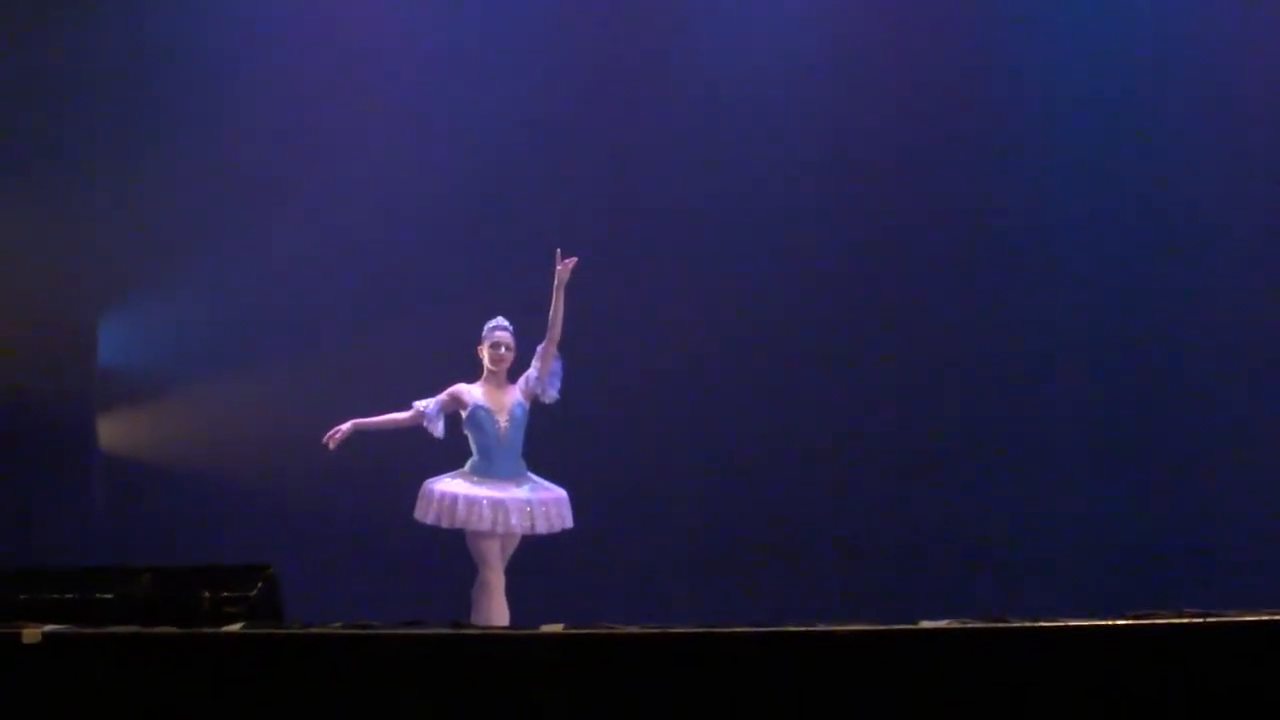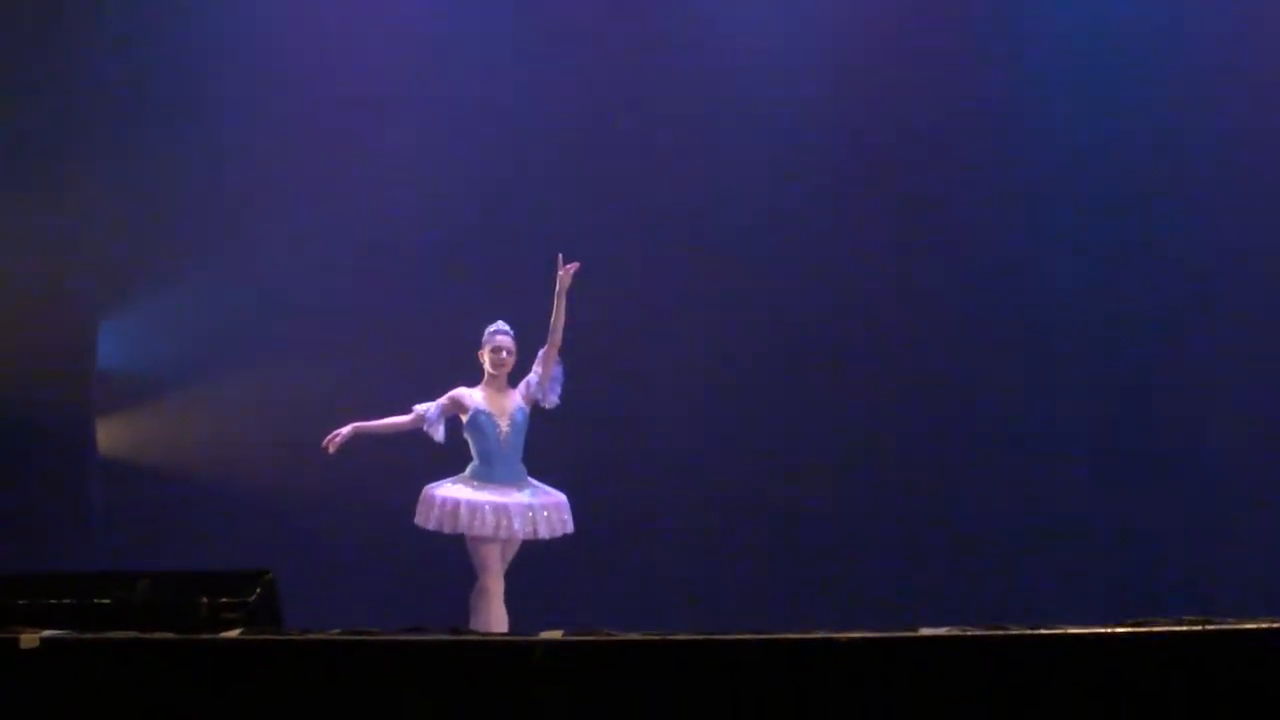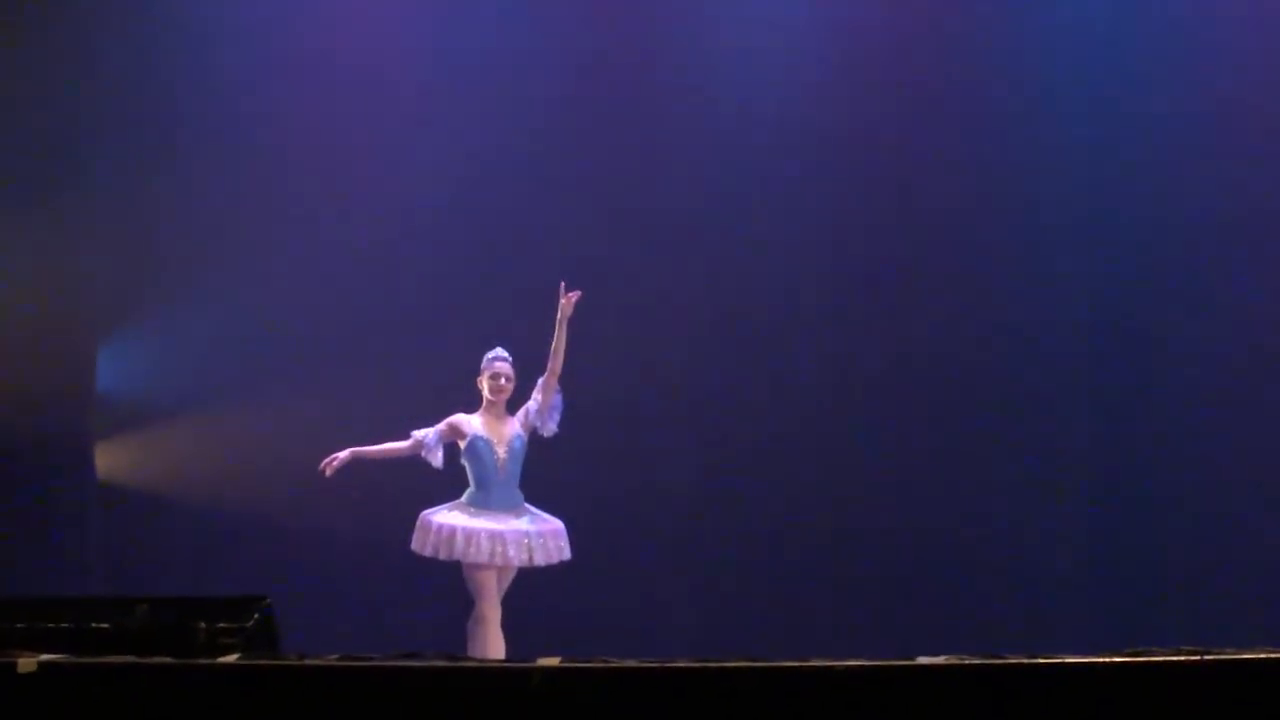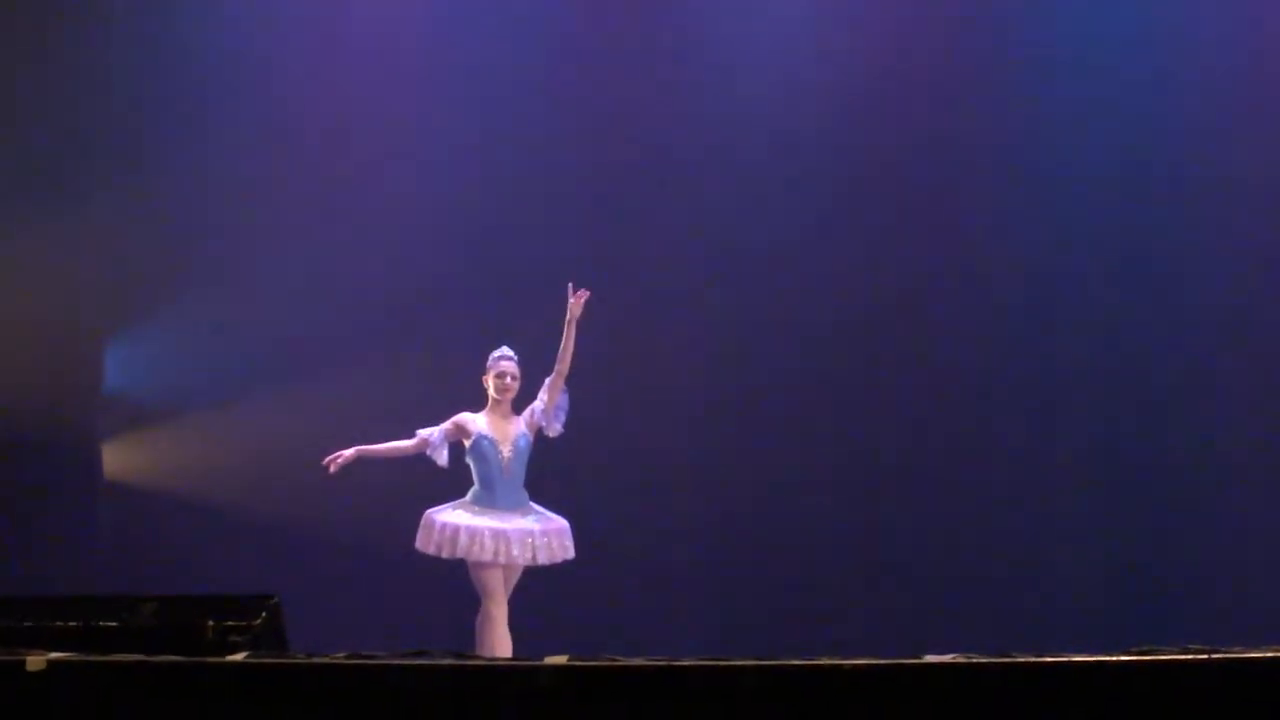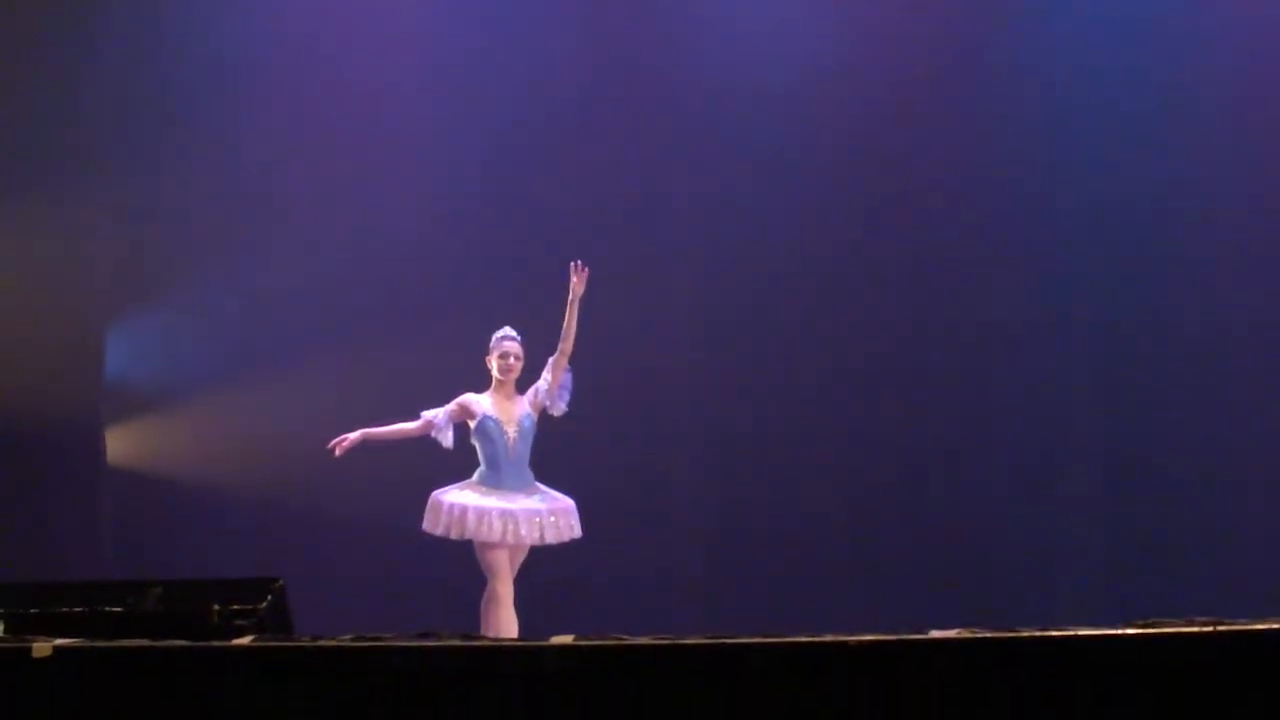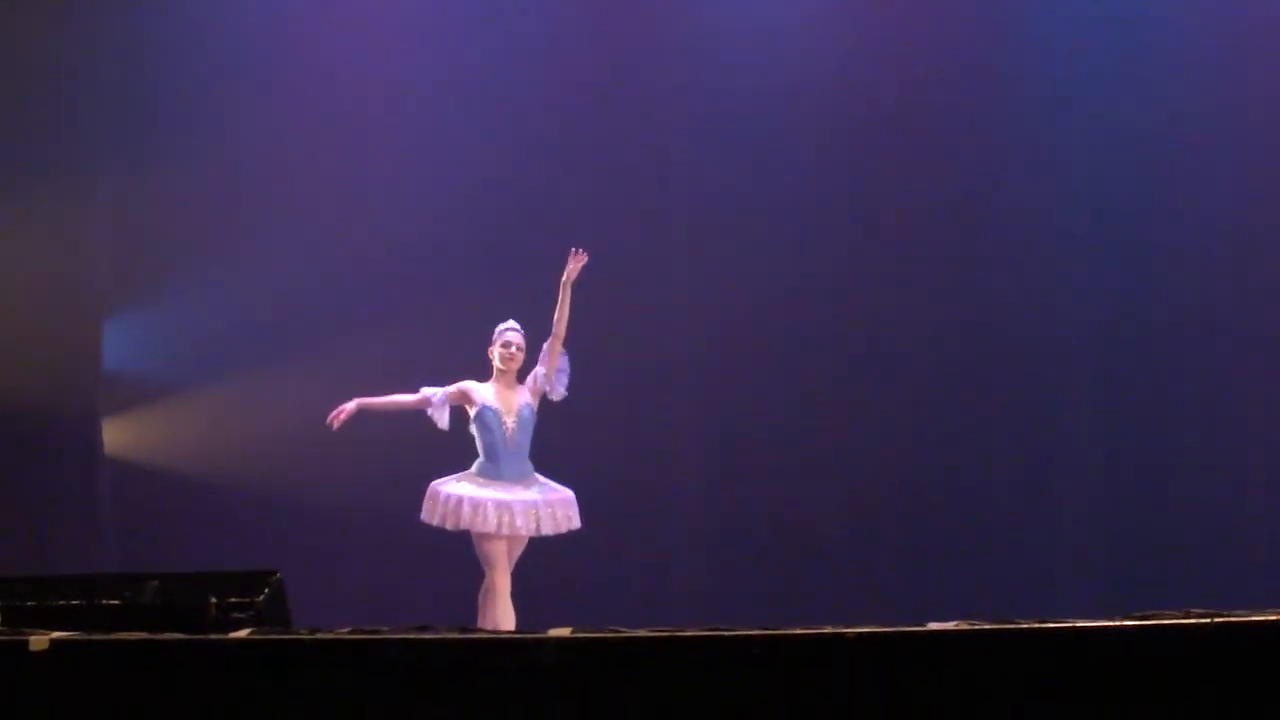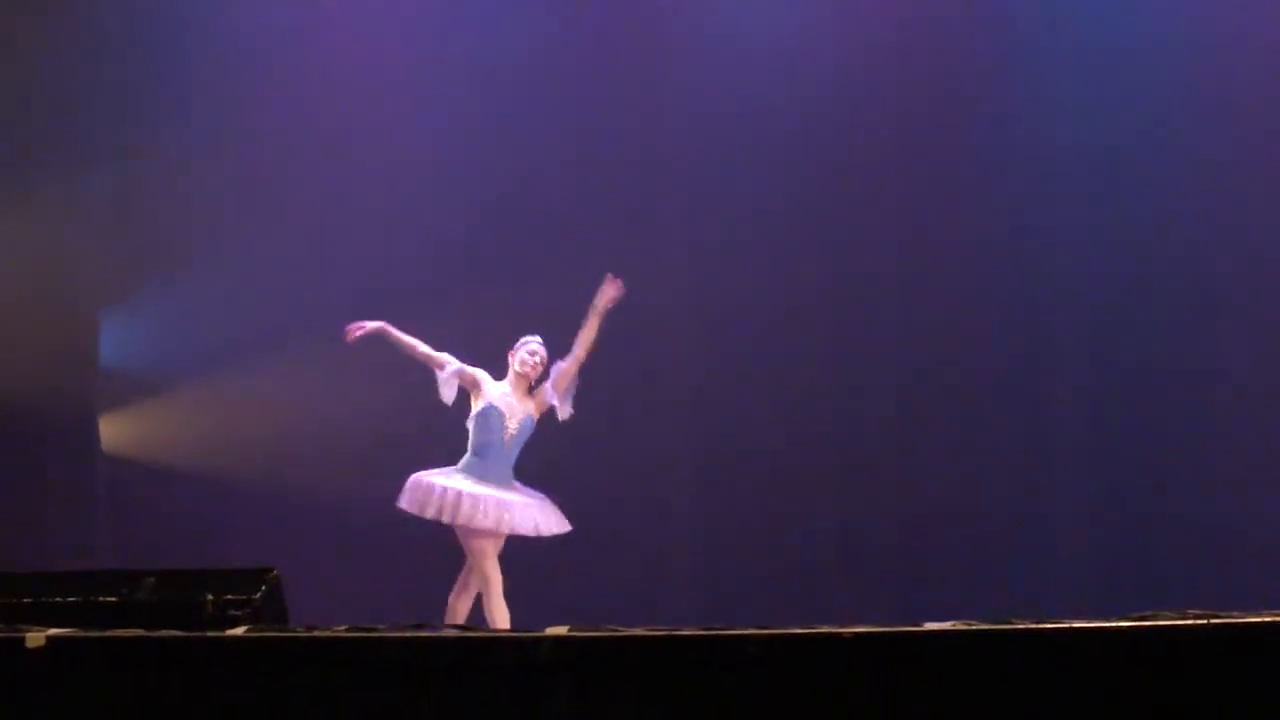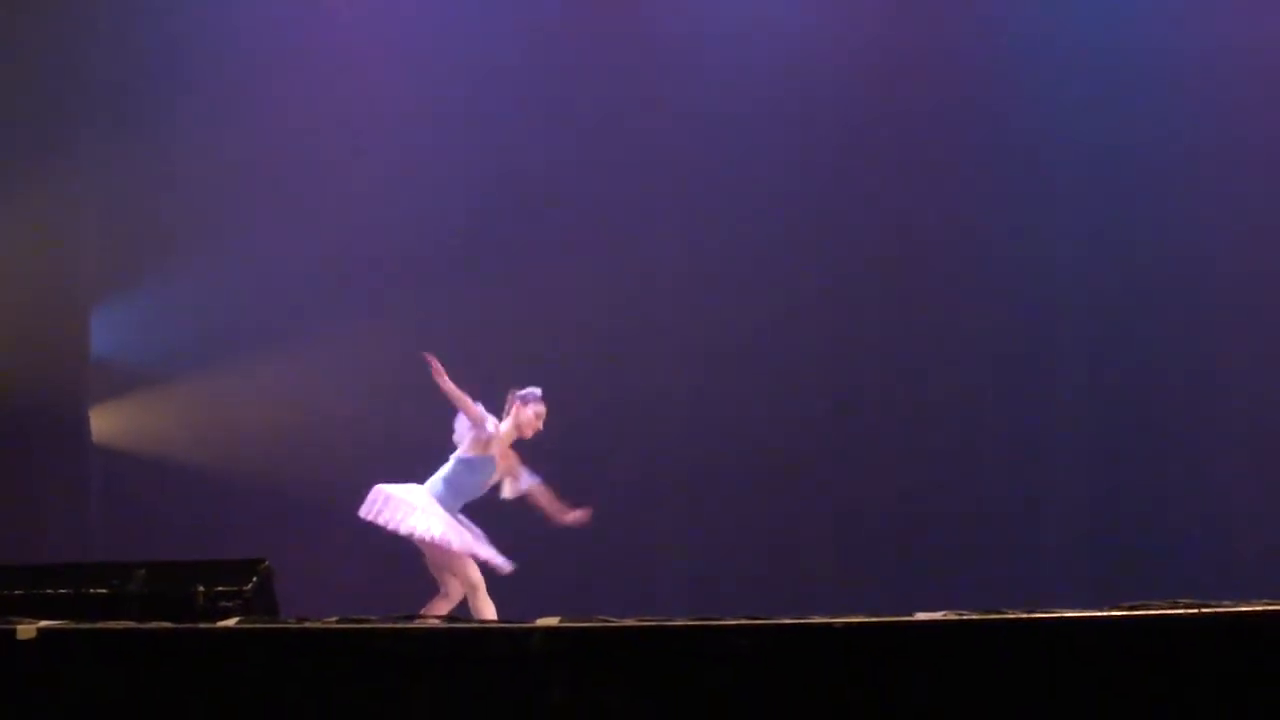
dt=0.4s
person 1, frame 1
left shoulder: (524, 391)
right shoulder: (463, 394)
left elbow: (552, 340)
right elbow: (409, 417)
left wrist: (559, 287)
right wrist: (356, 425)
left hip: (517, 491)
right hip: (478, 489)
left knee: (490, 576)
right knee: (492, 576)
person 1, frame 2
left shoulder: (524, 395)
right shoulder: (464, 398)
left elbow: (553, 346)
right elbow: (409, 420)
left wrist: (560, 292)
right wrist: (355, 428)
left hip: (517, 496)
right hip: (479, 494)
left knee: (490, 581)
right knee: (492, 581)
left ankle: (479, 631)
person 1, frame 3
left shoulder: (522, 422)
right shoulder: (462, 424)
left elbow: (552, 374)
right elbow: (407, 446)
left wrist: (562, 320)
right wrist: (353, 452)
left hip: (514, 522)
right hip: (475, 520)
left knee: (487, 608)
right knee: (489, 609)
left ankle: (476, 661)
person 1, frame 4
left shoulder: (528, 422)
right shoulder: (467, 422)
left elbow: (559, 374)
right elbow: (413, 444)
left wrist: (571, 321)
right wrist: (358, 451)
left hip: (518, 522)
right hip: (480, 519)
left knee: (494, 606)
right knee: (495, 607)
left ankle: (484, 661)
person 1, frame 5
left shoulder: (533, 402)
right shoulder: (471, 403)
left elbow: (563, 354)
right elbow: (418, 426)
left wrist: (574, 300)
right wrist: (364, 434)
left hip: (524, 502)
right hip: (487, 501)
left knee: (499, 587)
right knee: (502, 588)
person 1, frame 6
left shoulder: (533, 390)
right shoulder: (472, 391)
left elbow: (557, 339)
right elbow: (414, 399)
left wrist: (566, 285)
right wrist: (359, 402)
left hip: (524, 494)
right hip: (485, 492)
left knee: (497, 578)
right knee: (498, 581)
person 1, frame 7
left shoulder: (534, 402)
right shoulder: (481, 384)
left elbow: (575, 358)
right elbow: (432, 355)
left wrist: (597, 309)
right wrist: (383, 328)
left hip: (501, 495)
right hip: (467, 490)
left knee: (474, 576)
right knee: (491, 579)
person 1, frame 8
left shoulder: (510, 460)
right shoulder: (489, 434)
left elbow: (533, 487)
right elbow: (475, 414)
left wrist: (561, 513)
right wrist: (446, 383)
left hip: (445, 518)
right hip: (427, 509)
left knee: (454, 592)
right knee: (474, 586)
